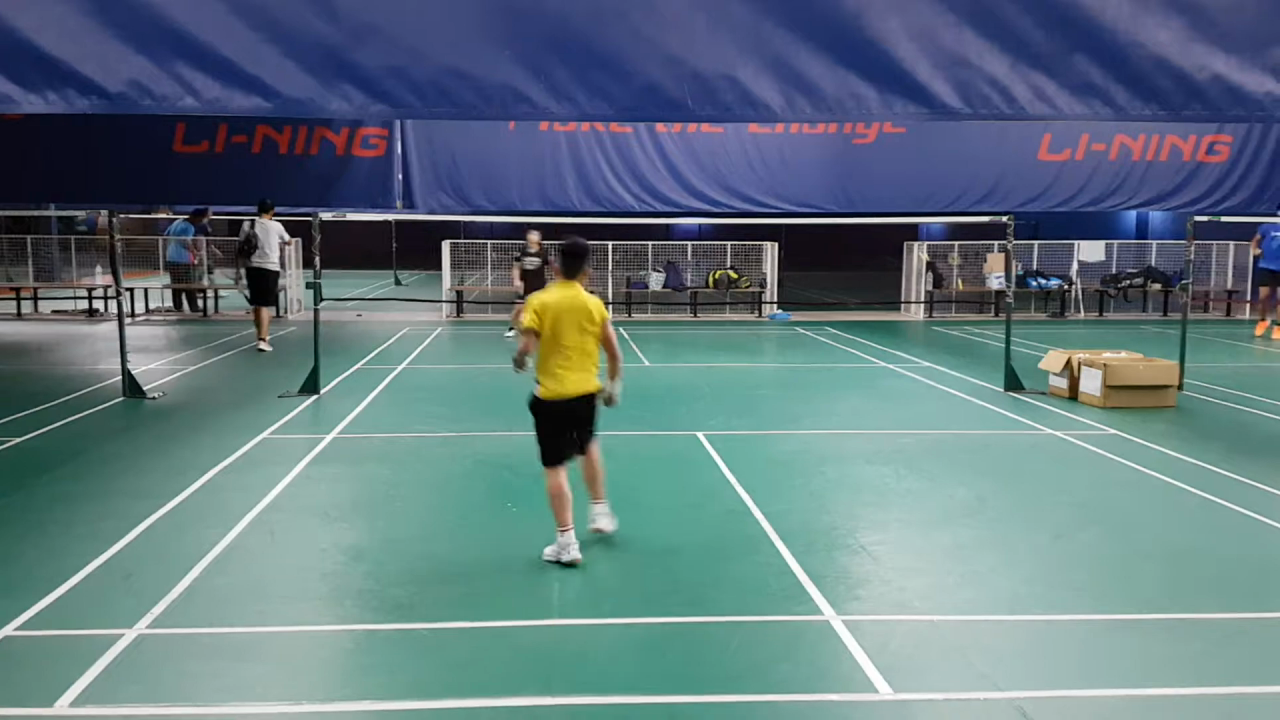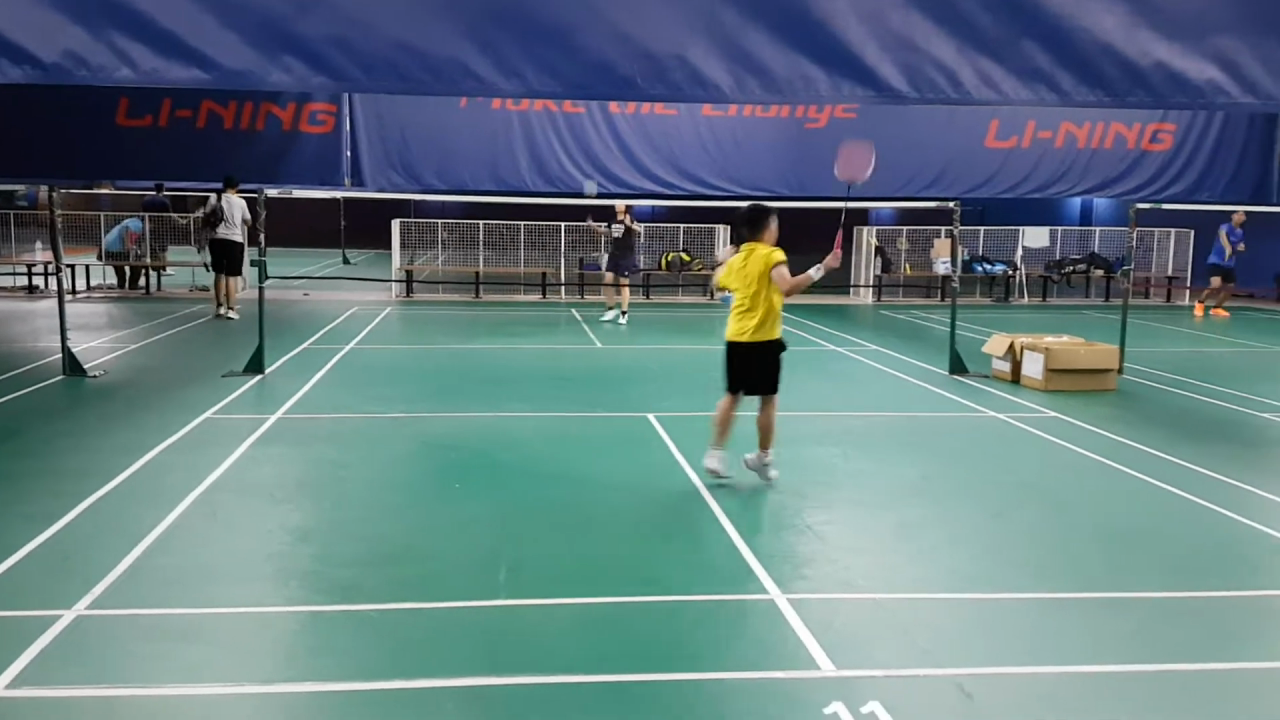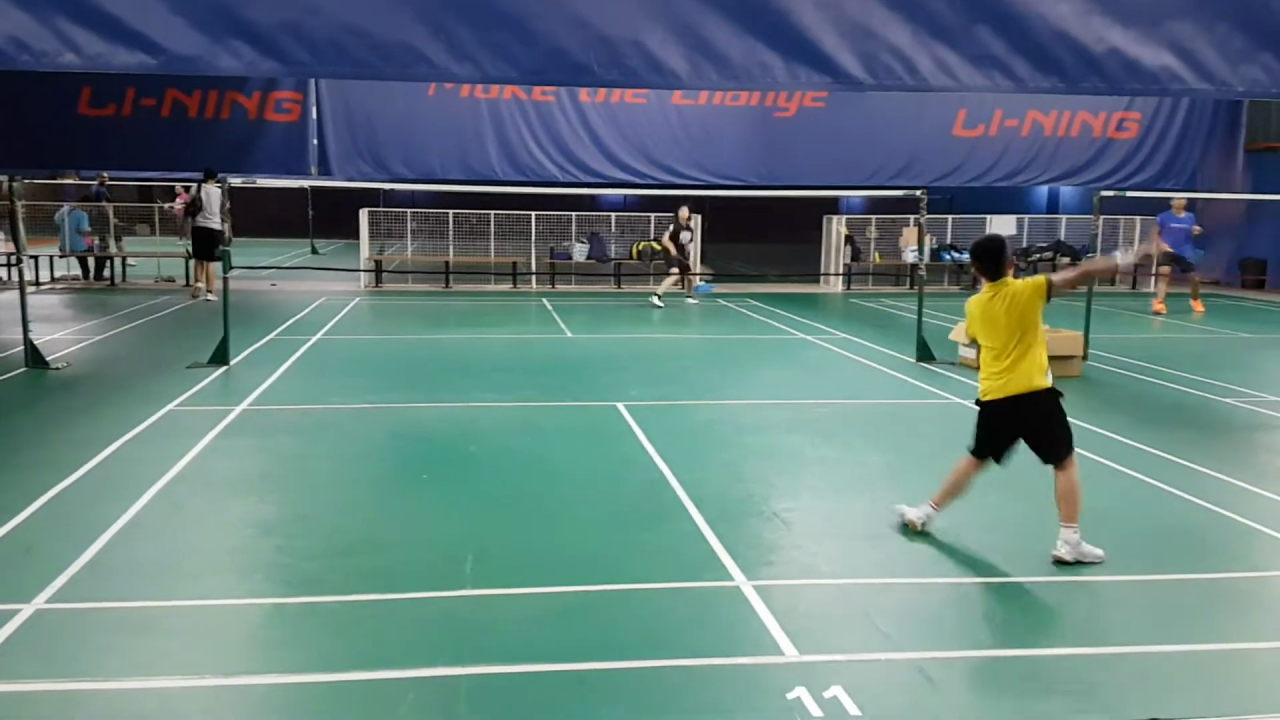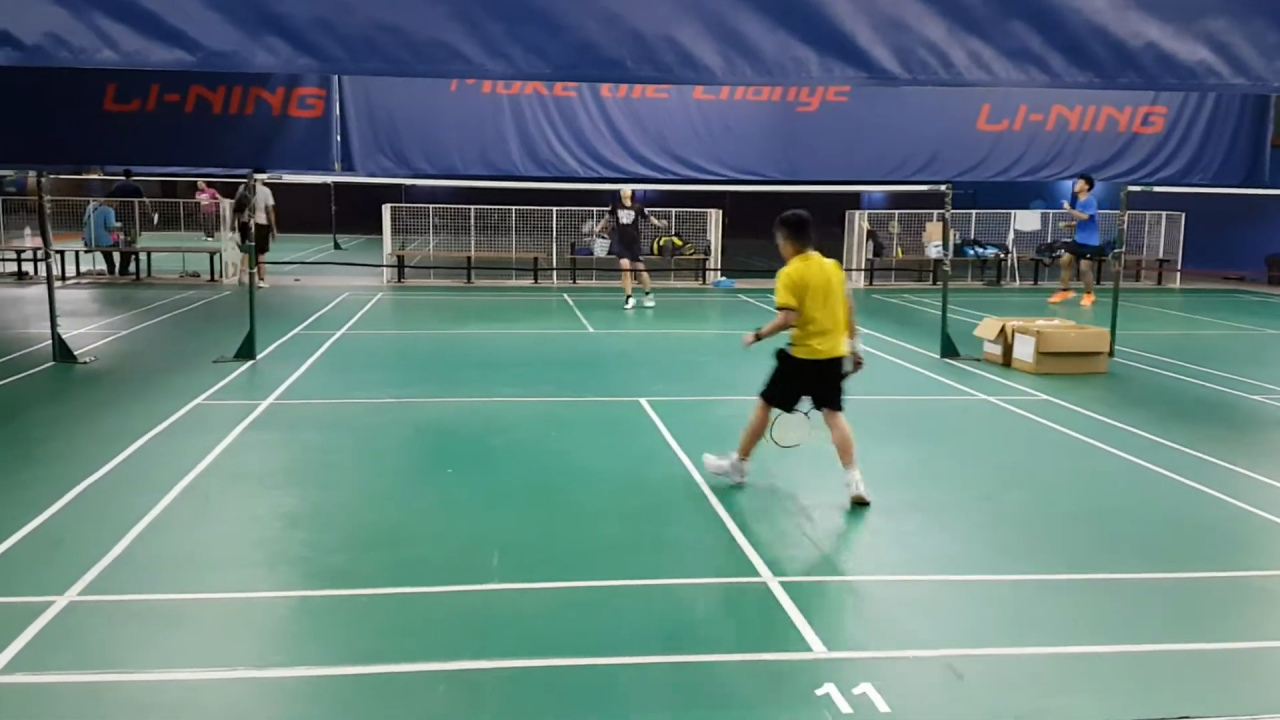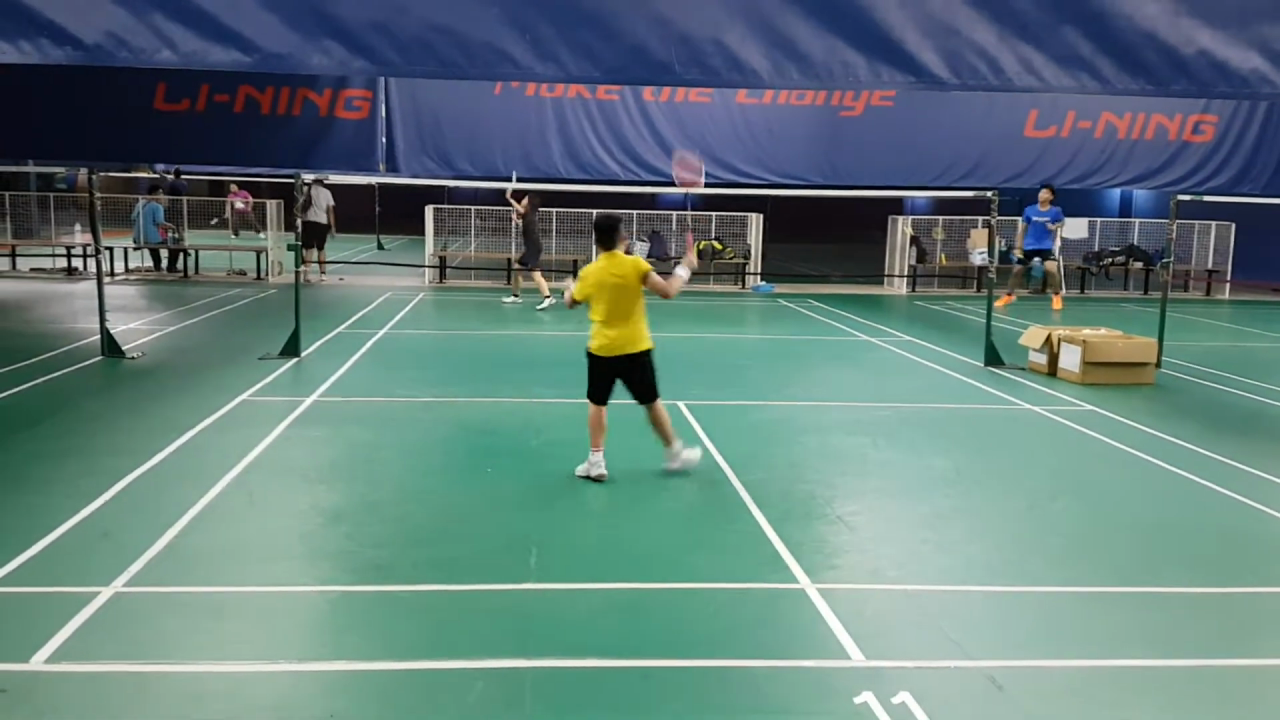
dt=1s
person 1, frame 1
left shoulder: (539, 301)
right shoulder: (595, 305)
left elbow: (526, 346)
right elbow: (614, 352)
left wrist: (519, 362)
right wrist: (613, 388)
left hip: (551, 396)
right hip: (586, 391)
left knee: (555, 466)
right knee: (586, 447)
left ankle: (566, 542)
right ankle: (600, 513)
person 1, frame 2
left shoulder: (733, 261)
right shoulder: (771, 255)
left elbow: (718, 281)
right elbow: (786, 288)
right wrist: (819, 270)
left hip: (735, 339)
right hip: (763, 339)
left knee: (732, 397)
right knee: (767, 400)
left ankle: (715, 454)
right ankle: (762, 458)
person 1, frame 3
left shoulder: (975, 306)
right shoulder: (1027, 290)
right elbow: (1079, 274)
right wrist: (1119, 261)
left hip: (993, 396)
right hip: (1034, 393)
left knee: (976, 461)
right knee: (1065, 464)
left ankle: (922, 513)
right ankle: (1069, 541)
person 1, frame 4
left shoulder: (789, 274)
right shoulder: (832, 268)
left elbow: (787, 319)
right elbow: (848, 310)
left wrist: (758, 336)
right wrist: (852, 347)
left hip: (801, 356)
right hip: (833, 354)
left knee: (764, 407)
right knee: (834, 416)
left ankle: (738, 464)
right ankle: (855, 481)
person 1, frame 5
left shoulder: (588, 273)
right shoulder: (634, 266)
left elbow: (572, 301)
right elbow: (668, 291)
left wrist: (568, 289)
right wrist: (686, 268)
left hip: (600, 349)
right hip: (634, 348)
left knee: (596, 403)
right knee: (652, 402)
left ankle: (596, 461)
right ankle: (675, 453)
